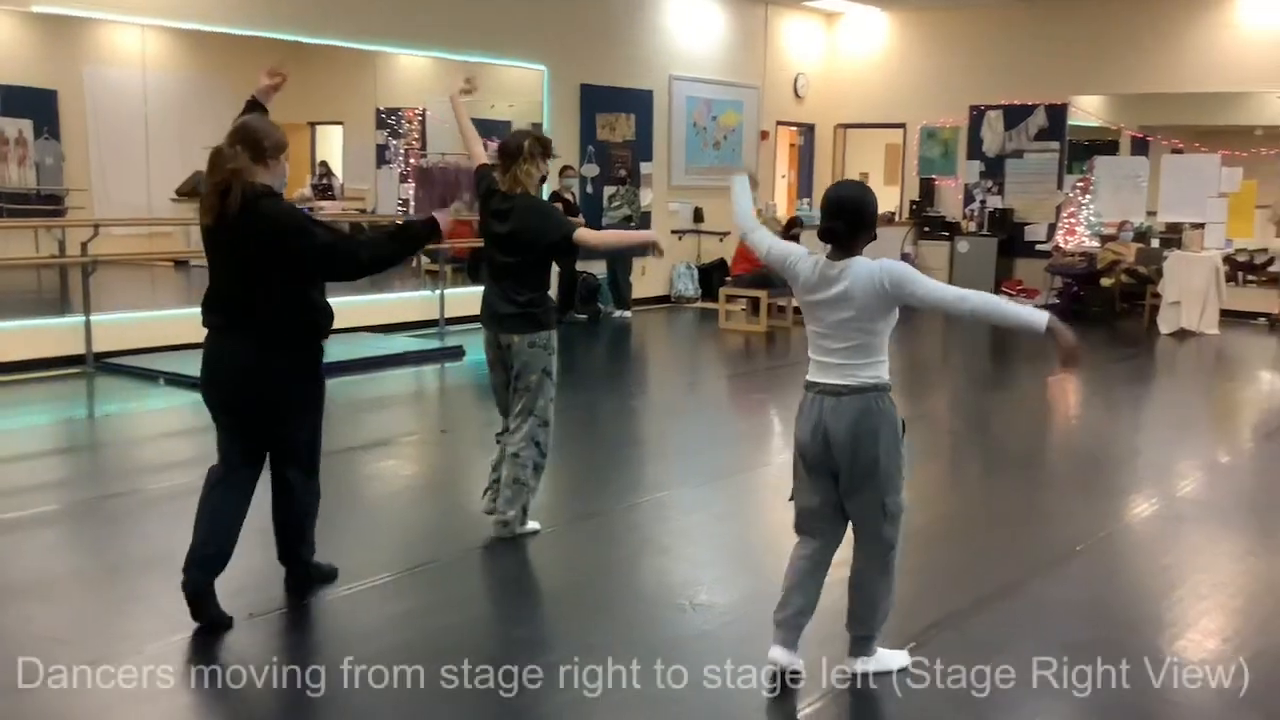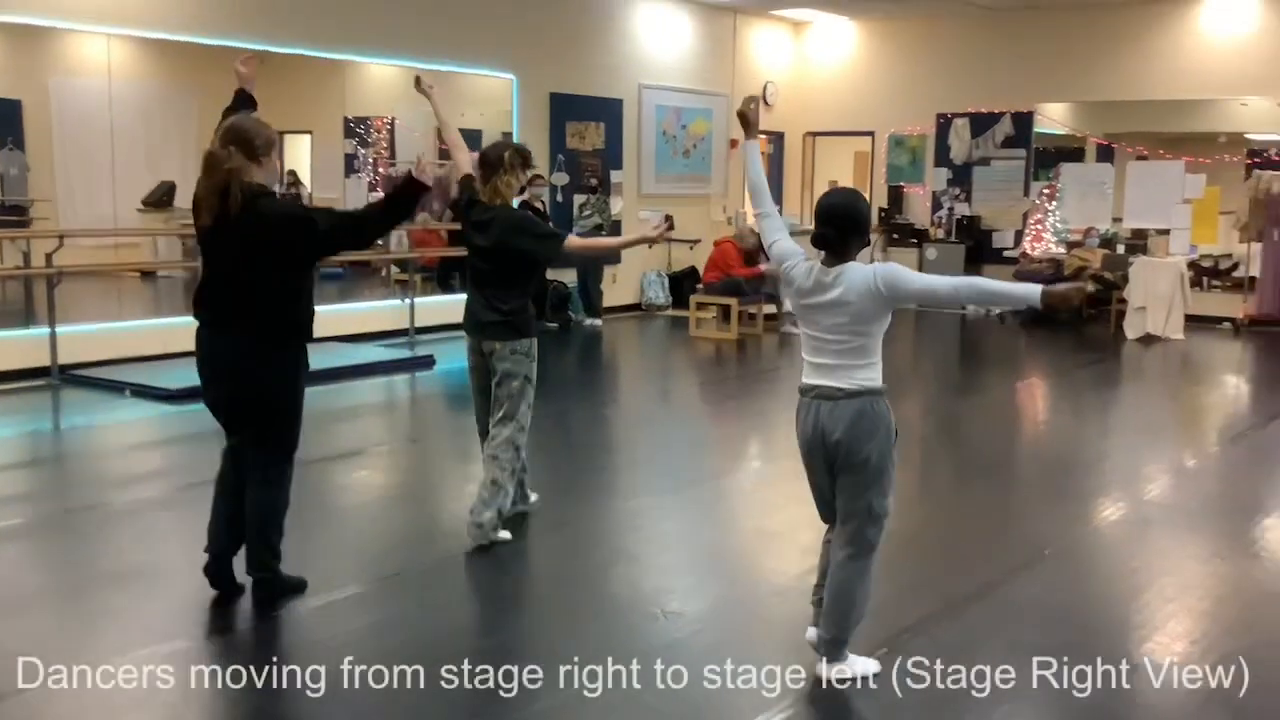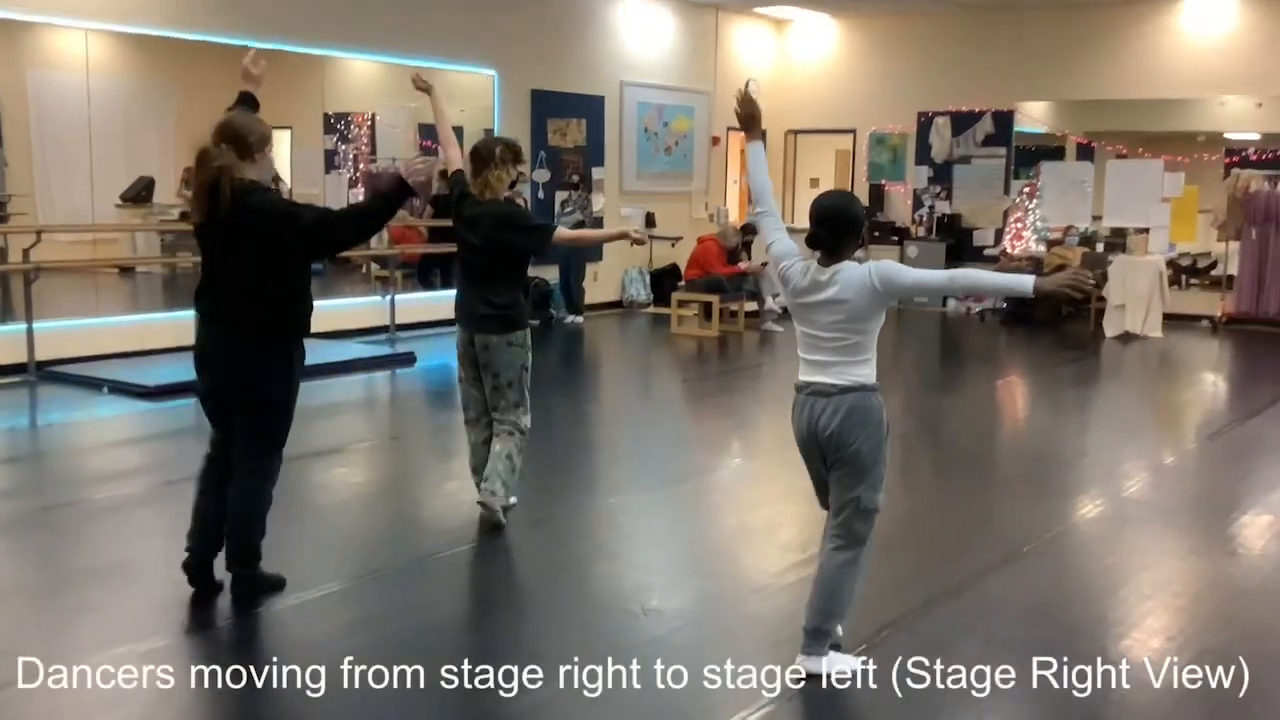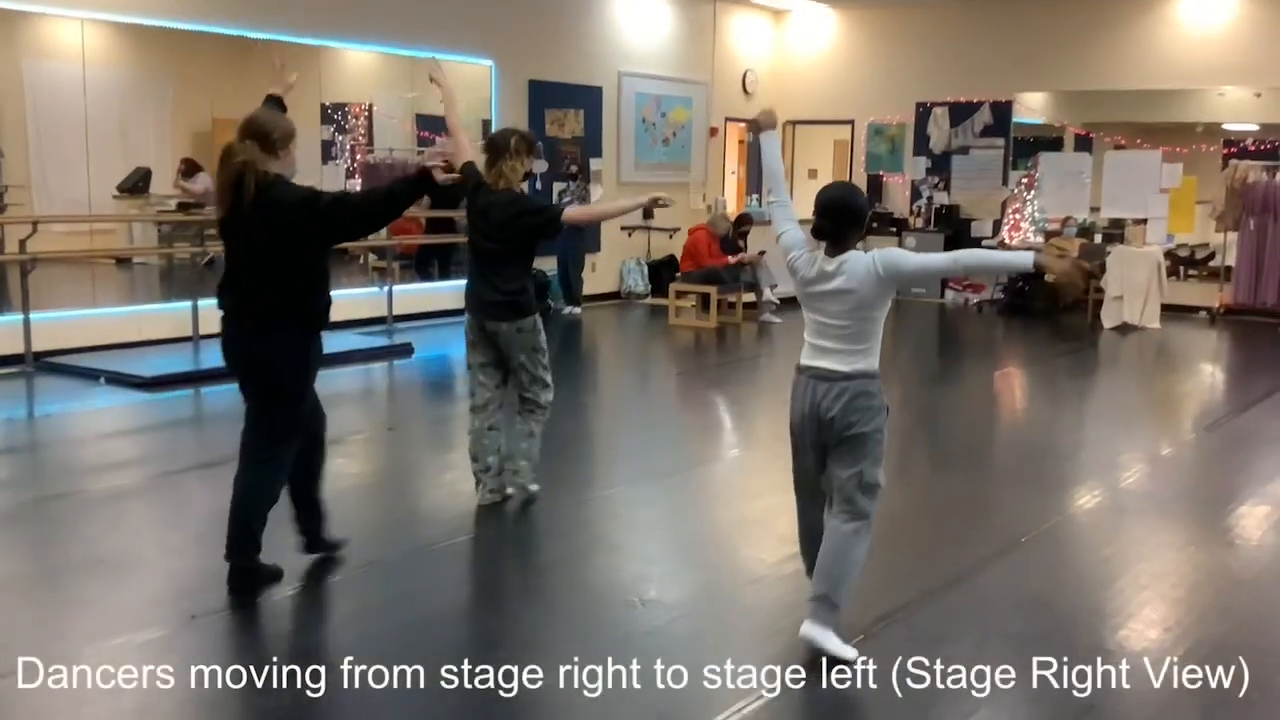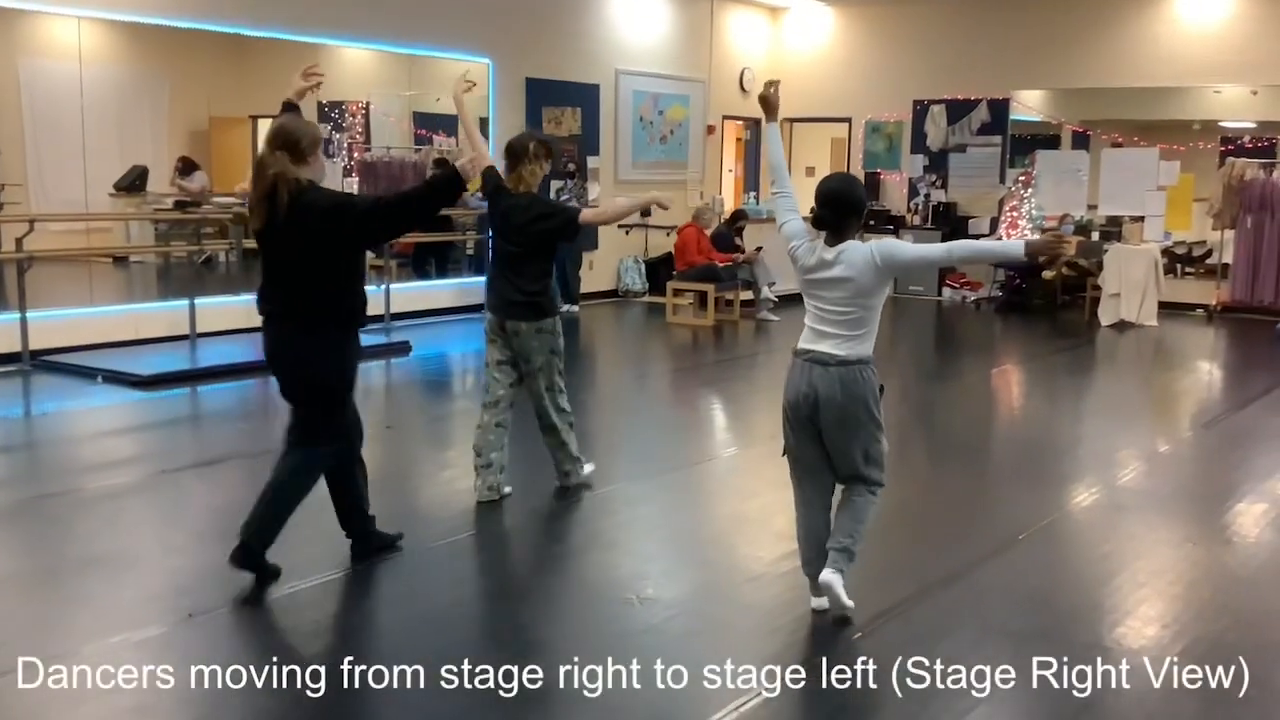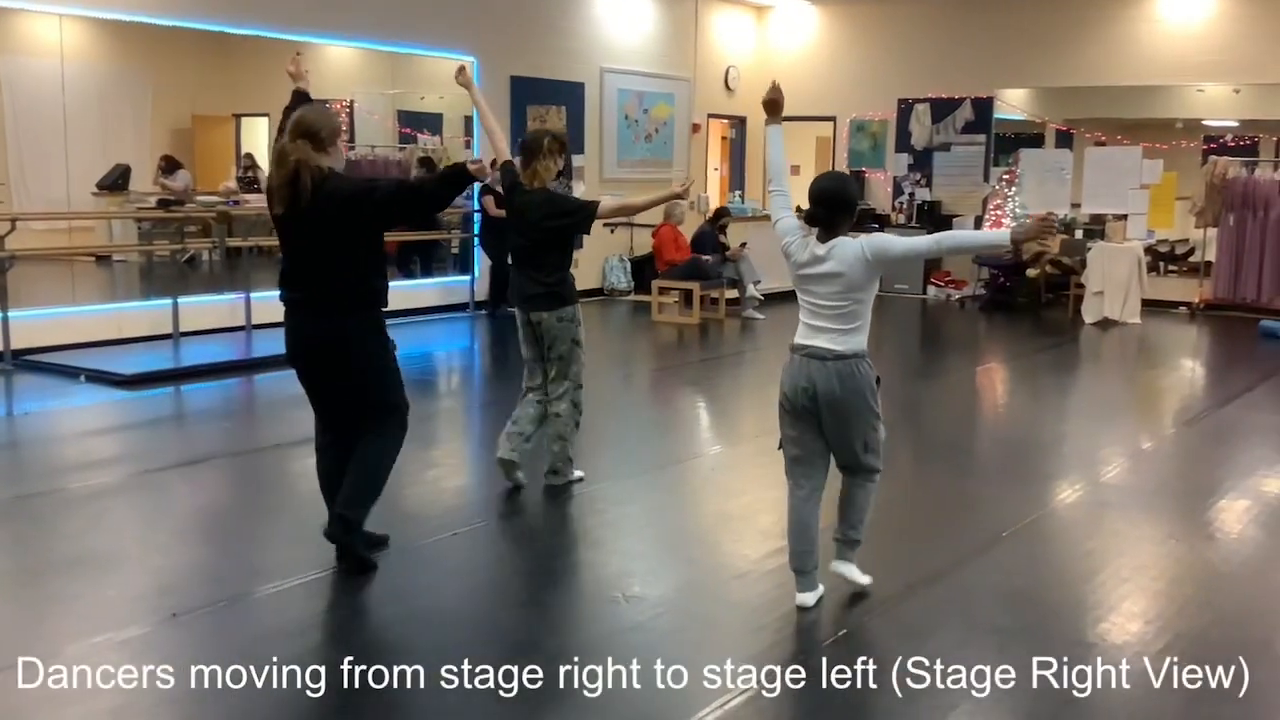
dt=0.3s
person 1, frame 1
left shoulder: (801, 268)
right shoulder: (884, 276)
left elbow: (750, 230)
right elbow: (963, 301)
left wrist: (740, 180)
right wrist: (1045, 322)
left hip: (815, 411)
right hip: (867, 414)
left knee: (814, 536)
right knee: (875, 538)
left ankle: (784, 641)
right ankle: (863, 650)
person 1, frame 2
left shoulder: (796, 273)
right shoulder: (878, 281)
left elbow: (765, 213)
right elbow: (961, 290)
left wrist: (752, 138)
right wrist: (1043, 294)
left hip: (812, 410)
right hip: (862, 415)
left knee: (840, 526)
right knee: (858, 537)
left ankle: (822, 621)
right ankle: (834, 655)
person 1, frame 3
left shoulder: (793, 273)
right shoulder: (874, 279)
left elbow: (765, 209)
right elbow: (955, 281)
left wrist: (754, 136)
right wrist: (1038, 285)
left hip: (807, 407)
right hip: (855, 410)
left knee: (839, 517)
right knee: (849, 530)
left ankle: (823, 613)
right ankle: (815, 649)
person 1, frame 4
left shoulder: (801, 262)
right shoulder: (879, 269)
left elbow: (778, 202)
right elbow: (959, 261)
left wrist: (769, 133)
right wrist: (1037, 261)
left hip: (809, 391)
right hip: (856, 398)
left knee: (814, 502)
right knee: (849, 512)
left ankle: (823, 593)
right ankle: (820, 616)
person 1, frame 5
left shoulder: (802, 250)
right shoulder: (877, 257)
left elbow: (781, 190)
right elbow: (953, 252)
left wrist: (771, 120)
right wrist: (1027, 248)
left hip: (803, 376)
right hip: (850, 381)
left knee: (811, 487)
right knee: (864, 480)
left ankle: (817, 584)
right ankle: (835, 565)
person 1, frame 6
left shoulder: (795, 246)
right shoulder: (867, 251)
left elbow: (777, 189)
right elbow: (942, 243)
left wrist: (774, 122)
right wrist: (1014, 236)
left hip: (799, 370)
right hip: (847, 373)
left knee: (803, 480)
right knee: (861, 470)
left ankle: (805, 583)
right ankle: (846, 556)
person 2, frame 1
left shoulder: (218, 209)
right shoulder: (281, 222)
left elbow: (238, 141)
right elbow: (353, 256)
left wrist: (258, 102)
right wrist: (422, 231)
left hip: (225, 357)
right hip: (282, 361)
left knee: (233, 466)
right knee: (294, 466)
left ankle: (200, 579)
right ankle: (300, 570)
person 2, frame 2
left shoulder: (211, 203)
right shoulder: (275, 216)
left elbow: (229, 141)
right elbow: (353, 229)
left wrist: (243, 93)
right wrist: (410, 189)
left hip: (218, 349)
right hip: (268, 356)
left knee: (240, 453)
right knee: (269, 464)
left ankle: (221, 557)
right ankle: (265, 576)
person 2, frame 3
left shoulder: (211, 200)
right shoulder: (266, 211)
left elbow: (228, 138)
right elbow: (341, 228)
left wrist: (248, 94)
right wrist: (399, 188)
left hip: (216, 344)
right hip: (263, 350)
left knee: (224, 451)
right knee: (255, 459)
left ankle: (201, 555)
right ankle: (244, 572)
person 2, frame 4
left shoulder: (237, 195)
right shoulder: (291, 204)
left elbow: (256, 133)
right elbow: (364, 210)
left wrist: (273, 100)
right wrist: (425, 178)
left hip: (245, 333)
right hip: (279, 340)
left knee: (304, 429)
right knee: (268, 448)
left ankle: (313, 530)
right ankle: (243, 563)
person 2, frame 5
left shoulder: (269, 201)
right shoulder: (327, 208)
left elbow: (279, 144)
right elbow: (397, 210)
left wrist: (292, 101)
right wrist: (454, 178)
left hip: (284, 336)
right hip: (322, 340)
left knee: (341, 434)
right knee: (310, 445)
left ankle: (362, 533)
right ankle: (252, 545)
person 2, frame 6
left shoulder: (283, 189)
right shoulder: (351, 194)
left elbow: (286, 138)
right elbow: (415, 197)
left wrist: (299, 92)
right wrist: (465, 172)
left hip: (304, 327)
right hip: (352, 327)
left knee: (334, 427)
right knee: (387, 419)
left ankle: (347, 527)
right ankle: (346, 522)
person 3, frame 1
left shoulder: (490, 196)
right shoulder: (538, 213)
left elbow: (474, 146)
right elbow: (592, 238)
left wrist: (458, 99)
right wrist: (646, 237)
left hip: (495, 325)
right hip: (531, 329)
left knee: (510, 417)
right knee: (529, 423)
left ankle: (497, 496)
right ankle: (510, 516)
person 3, frame 2
left shoulder: (472, 207)
right shoulder: (520, 223)
left elbow: (459, 150)
right elbow: (582, 246)
left wrist: (434, 100)
right wrist: (639, 237)
left hip: (477, 331)
right hip: (513, 336)
left knee: (491, 422)
right knee: (507, 428)
left ankle: (515, 495)
right ankle: (484, 520)
person 3, frame 3
left shoulder: (463, 202)
right shoulder: (510, 217)
left elbow: (449, 144)
right elbow: (570, 237)
left wrist: (432, 94)
right wrist: (621, 232)
left hip: (469, 325)
right hip: (505, 329)
left knee: (478, 415)
right knee: (512, 415)
left ankle: (493, 488)
right ankle: (494, 488)
person 3, frame 4
left shoulder: (476, 189)
right shoulder: (525, 207)
left elbow: (458, 137)
right elbow: (586, 216)
left wrist: (444, 87)
right wrist: (640, 203)
left hip: (478, 312)
right hip: (516, 314)
left knee: (485, 398)
right knee: (534, 394)
left ankle: (490, 483)
right ankle: (519, 473)
person 3, frame 5
left shoulder: (496, 195)
right shoulder: (543, 211)
left elbow: (477, 144)
right elbow: (600, 216)
left wrist: (459, 98)
right wrist: (647, 201)
left hip: (498, 314)
right hip: (536, 317)
left knee: (496, 396)
right knee: (549, 396)
left ankle: (489, 481)
right ankle: (570, 473)
person 3, frame 6
left shoulder: (512, 189)
right shoulder: (557, 205)
left elbow: (495, 136)
right elbow: (620, 209)
left wrist: (471, 89)
right wrist: (668, 195)
left hip: (524, 304)
right hip: (557, 307)
left knee: (537, 383)
right knee: (565, 386)
left ankle: (512, 447)
right ankle: (559, 468)
